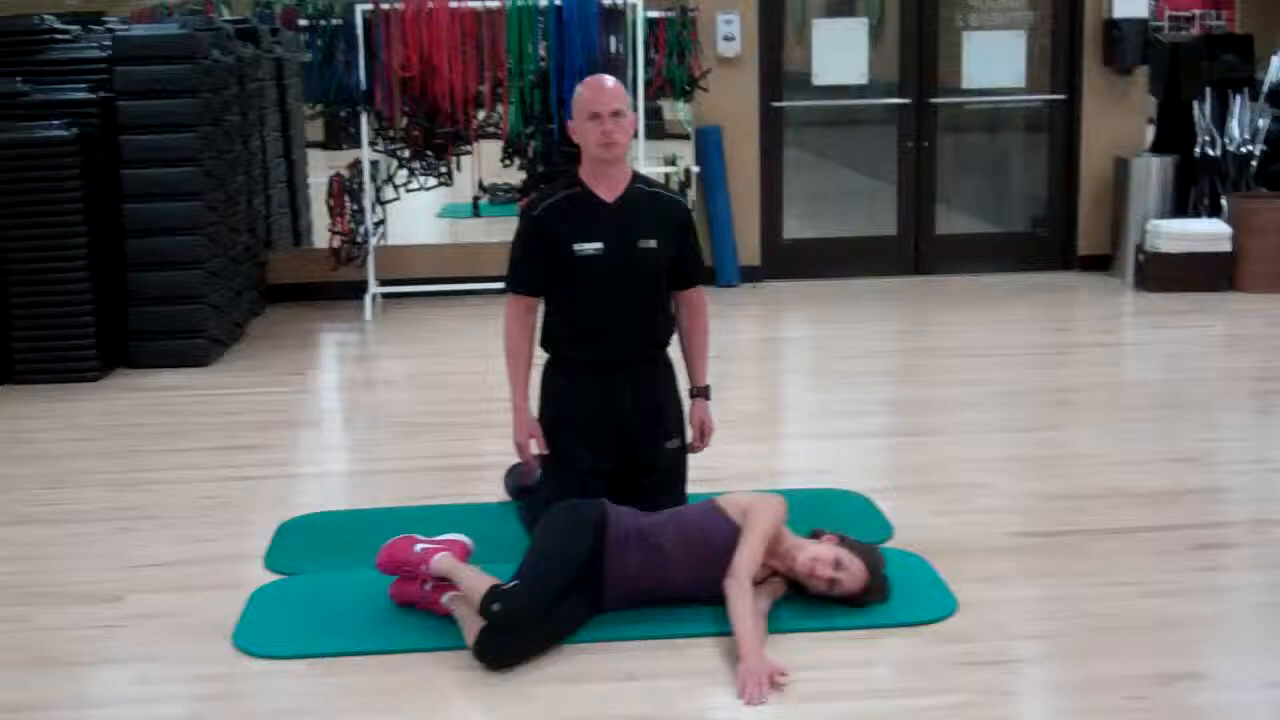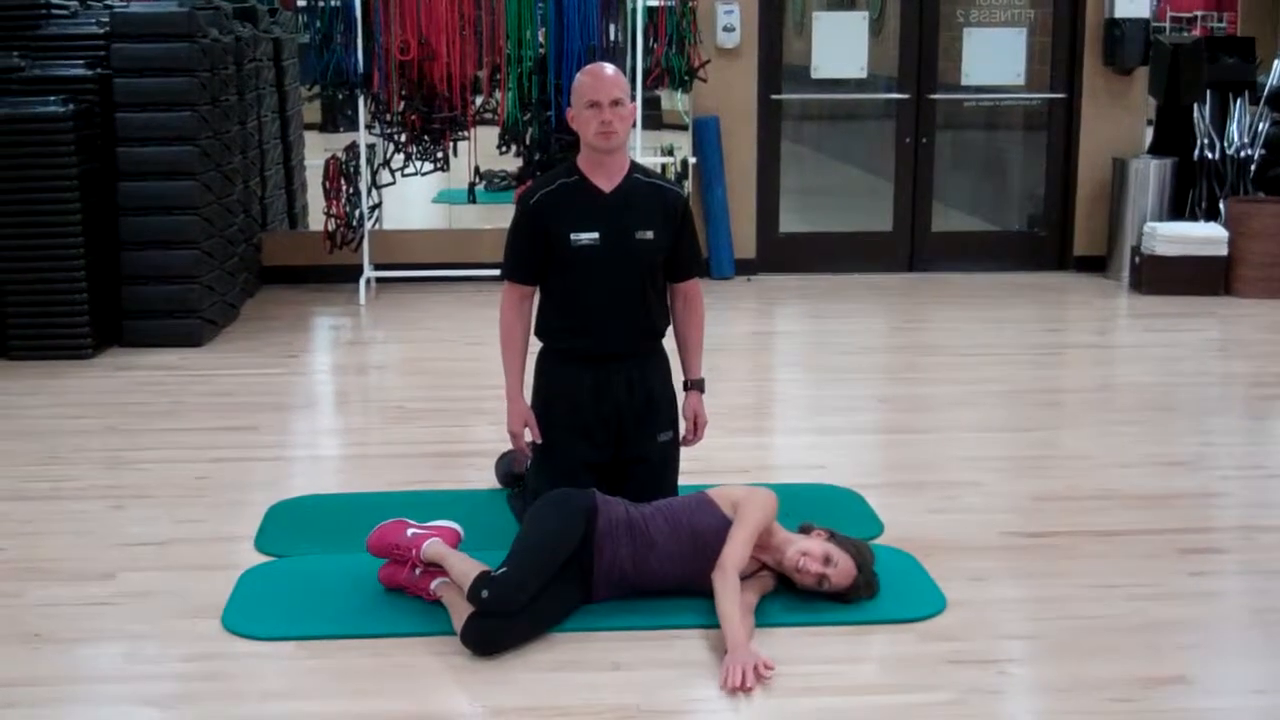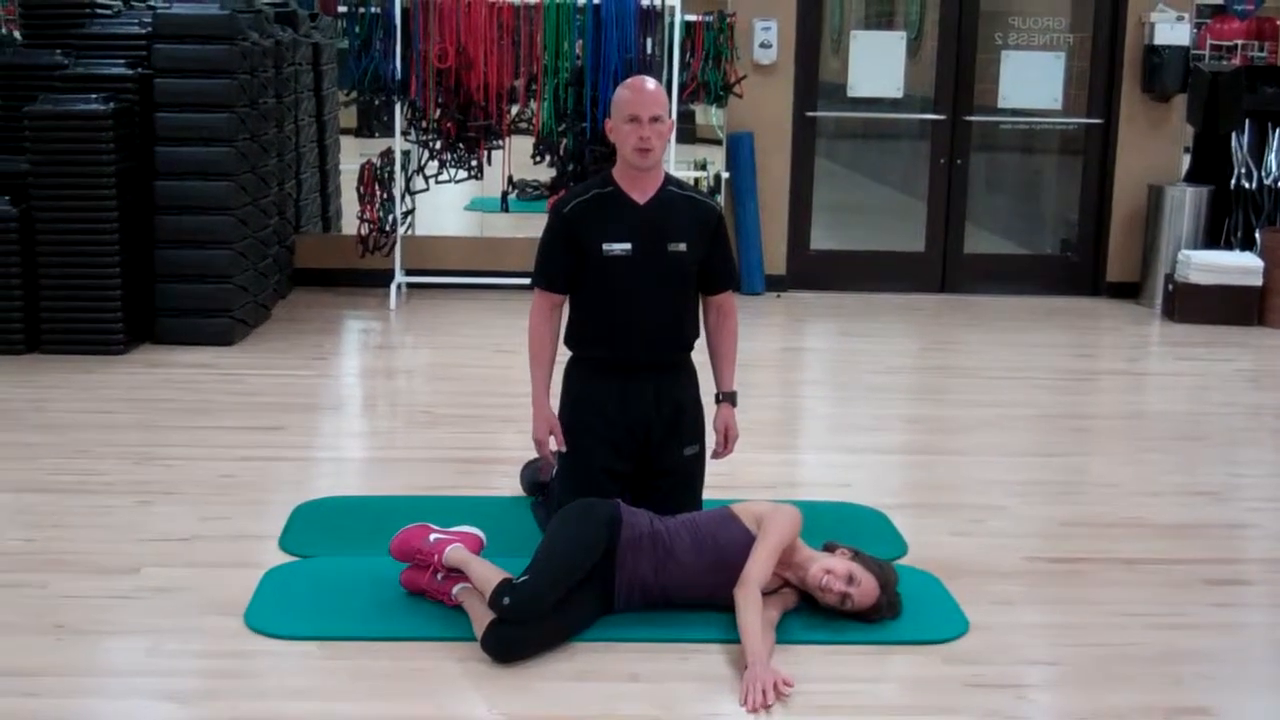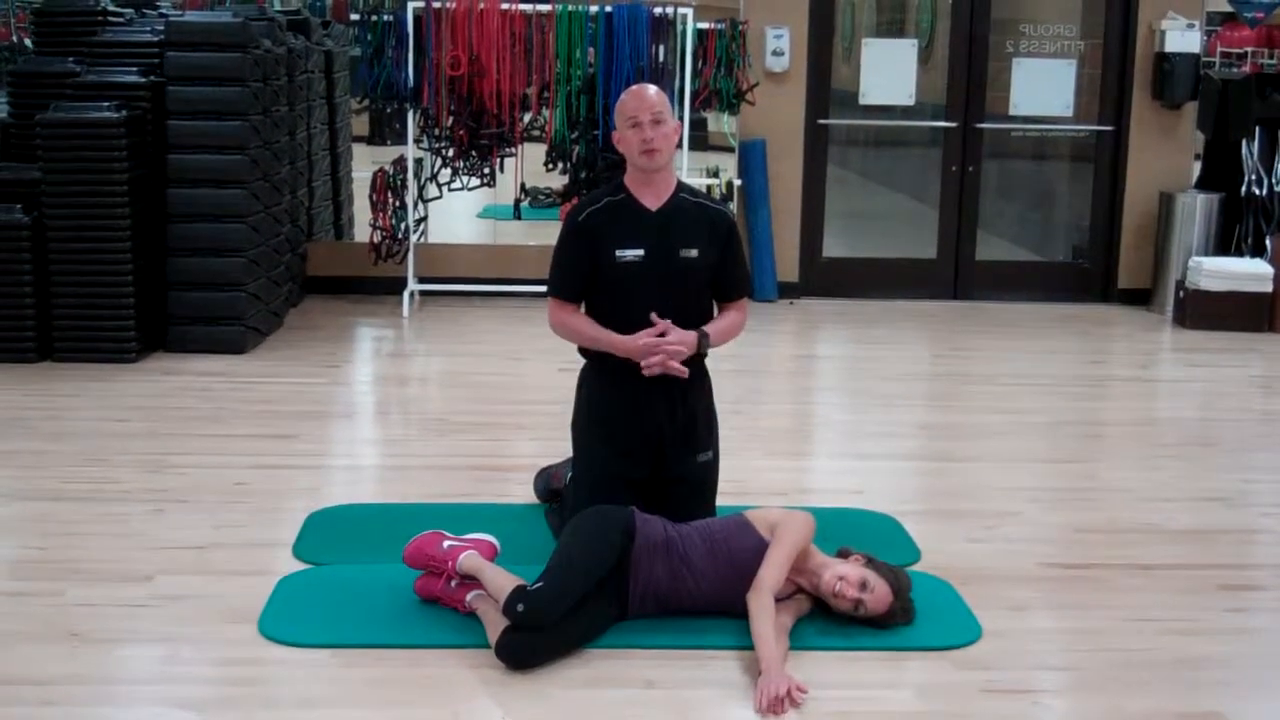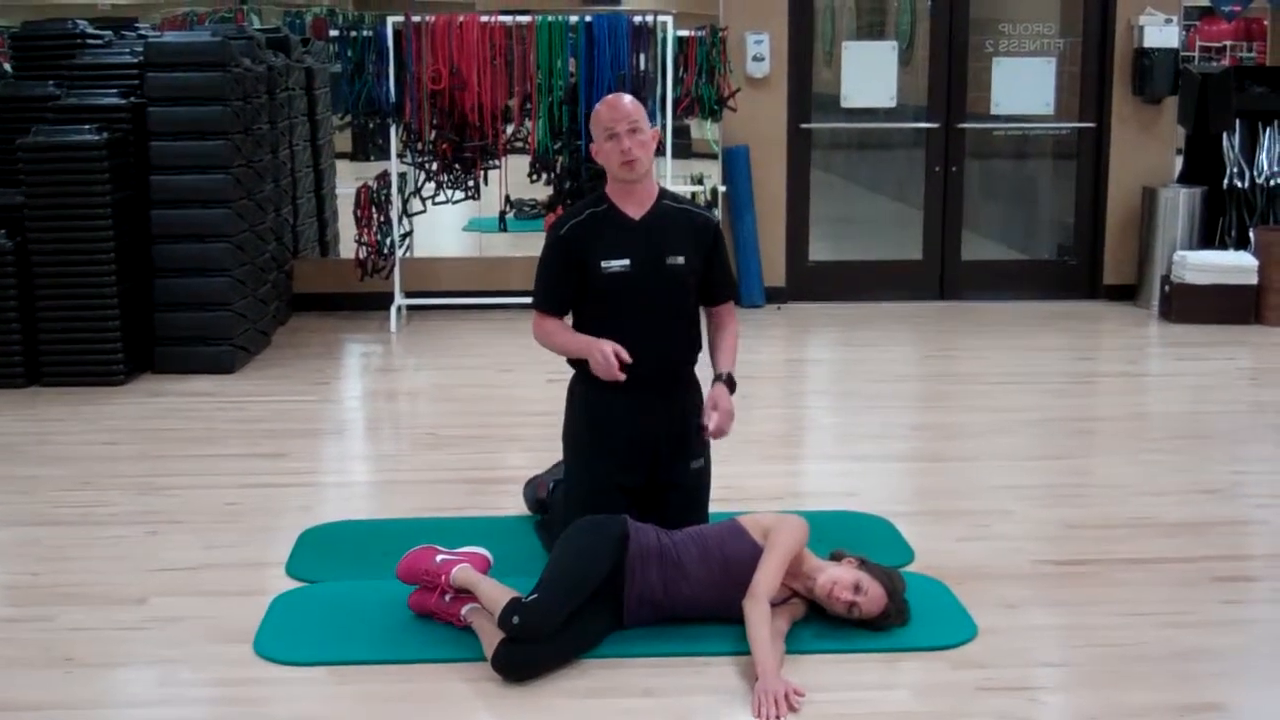
dt=1s
person 1, frame 1
left shoulder: (774, 586)
right shoulder: (771, 509)
left elbow: (749, 604)
right elbow: (736, 579)
left wrist: (754, 653)
right wrist: (751, 654)
left hip: (602, 593)
right hip: (591, 530)
left knee: (498, 651)
right knee: (511, 610)
left ankle: (446, 594)
right ankle: (437, 559)
person 1, frame 2
left shoulder: (763, 580)
right shoulder: (762, 502)
left elbow: (738, 599)
right elbow: (724, 572)
left wrist: (740, 648)
right wrist: (738, 648)
left hip: (590, 584)
right hip: (581, 520)
left knee: (485, 638)
right knee: (502, 596)
left ankle: (435, 580)
right ankle: (427, 544)
person 1, frame 3
left shoulder: (785, 597)
right shoulder: (786, 518)
left elbow: (760, 614)
right elbow: (745, 587)
left wrist: (757, 665)
right wrist: (758, 664)
left hip: (612, 595)
right hip: (604, 530)
left knee: (505, 645)
right knee: (522, 604)
left ankle: (455, 585)
right ankle: (448, 549)
person 1, frame 4
left shoulder: (798, 604)
right shoulder: (800, 525)
left elbow: (774, 622)
right elbow: (759, 594)
left wrist: (771, 670)
right wrist: (771, 670)
left hip: (627, 601)
right hip: (618, 535)
left knee: (519, 652)
right knee: (535, 610)
left ankle: (470, 593)
right ankle: (464, 556)
person 1, frame 5
left shoulder: (794, 606)
right shoulder: (793, 529)
left elbow: (770, 626)
right elbow: (755, 598)
left wrist: (769, 675)
right wrist: (768, 674)
left hip: (623, 610)
right hip: (612, 545)
right knee: (531, 621)
left ankle: (465, 606)
right ankle: (458, 569)
person 2, frame 1
left shoulder: (668, 209)
right shoulder: (545, 214)
left elbow: (689, 302)
right elbow: (521, 311)
left wrist: (700, 392)
right wrist: (521, 408)
left hip: (651, 386)
right hip: (575, 389)
right ankle: (530, 482)
person 2, frame 2
left shoulder: (667, 199)
right shoulder: (541, 201)
left elbow: (686, 294)
right elbow: (517, 299)
left wrist: (694, 385)
right wrist: (515, 396)
left hip: (646, 378)
right hip: (567, 378)
right ankle: (523, 472)
person 2, frame 3
left shoulder: (701, 213)
right shoulder: (575, 211)
left elbow: (720, 307)
right elbow: (546, 307)
left wrist: (726, 397)
right wrist: (540, 403)
left hip: (674, 389)
right hip: (595, 389)
right ankle: (549, 479)
person 2, frame 4
left shoulder: (713, 219)
right shoulder: (589, 218)
left elbow: (735, 310)
right elbow: (561, 315)
left wrist: (696, 340)
right wrist: (626, 345)
left hip: (686, 395)
right hip: (609, 393)
right ankle: (563, 486)
person 2, frame 5
left shoulder: (697, 224)
right shoulder: (572, 231)
left elbow: (722, 313)
right elbow: (544, 323)
left wrist: (723, 379)
right wrist: (590, 347)
left hip: (678, 403)
right hip: (601, 405)
right ankle: (555, 492)
